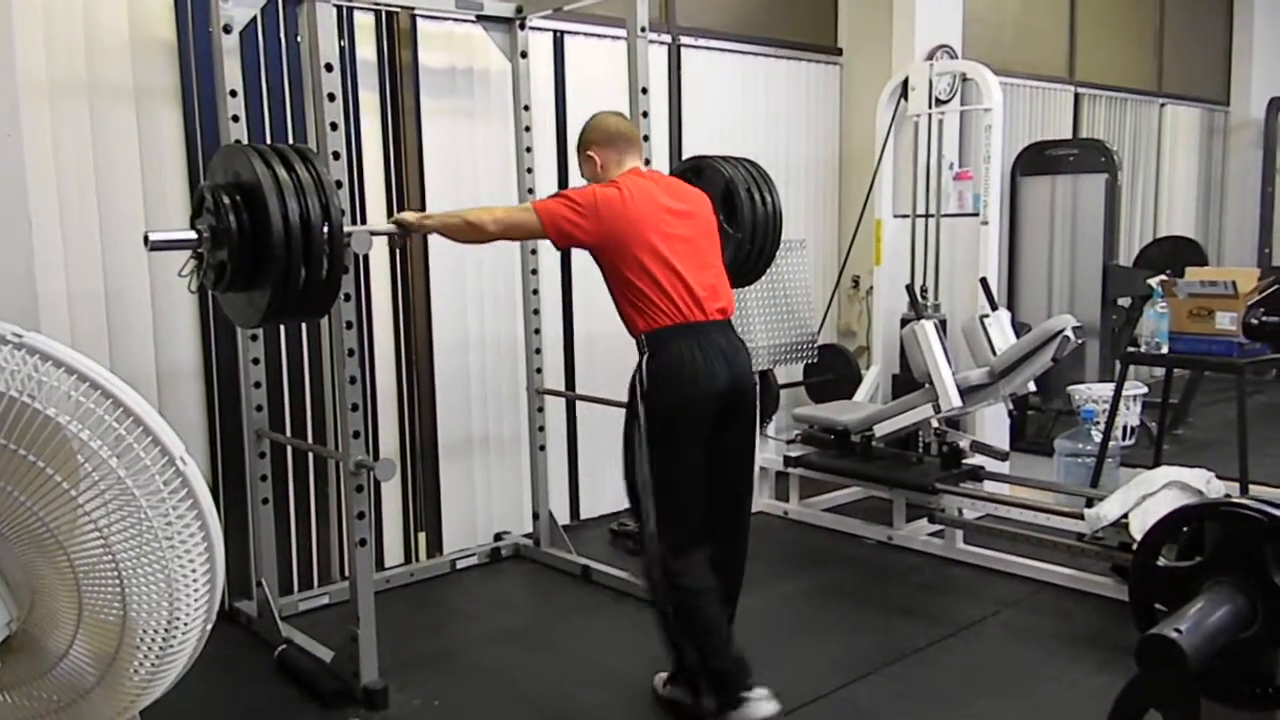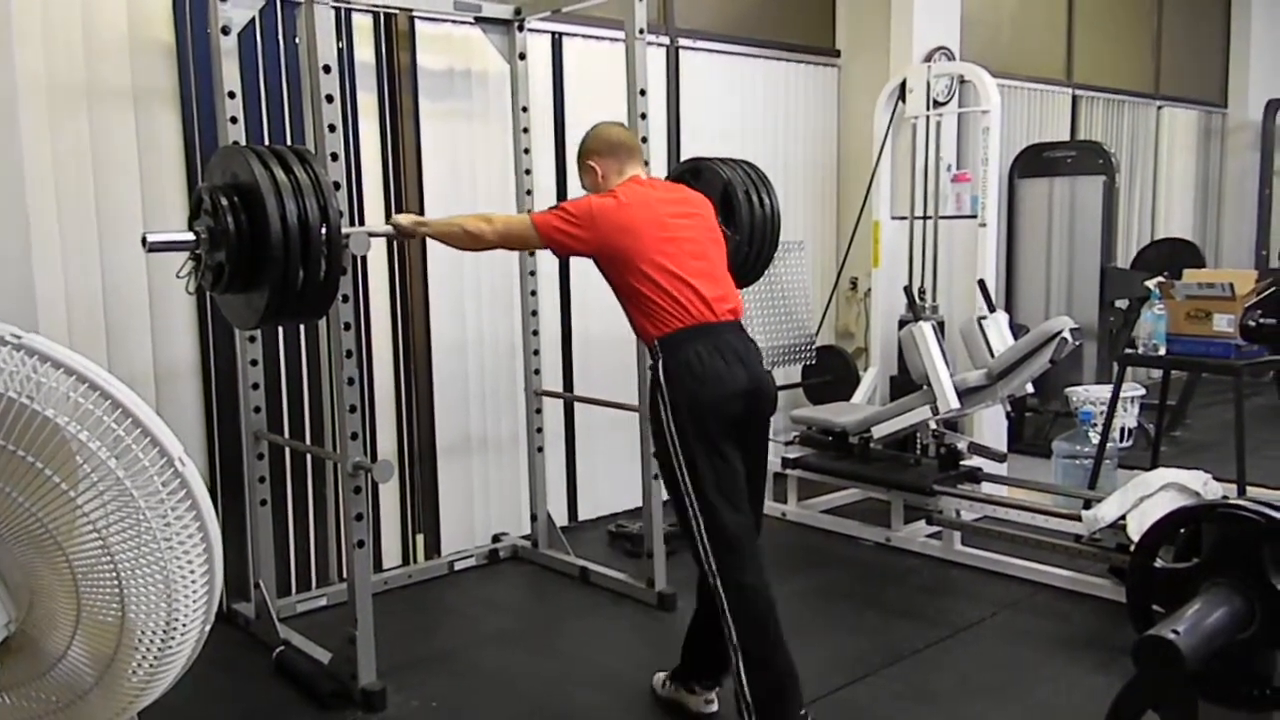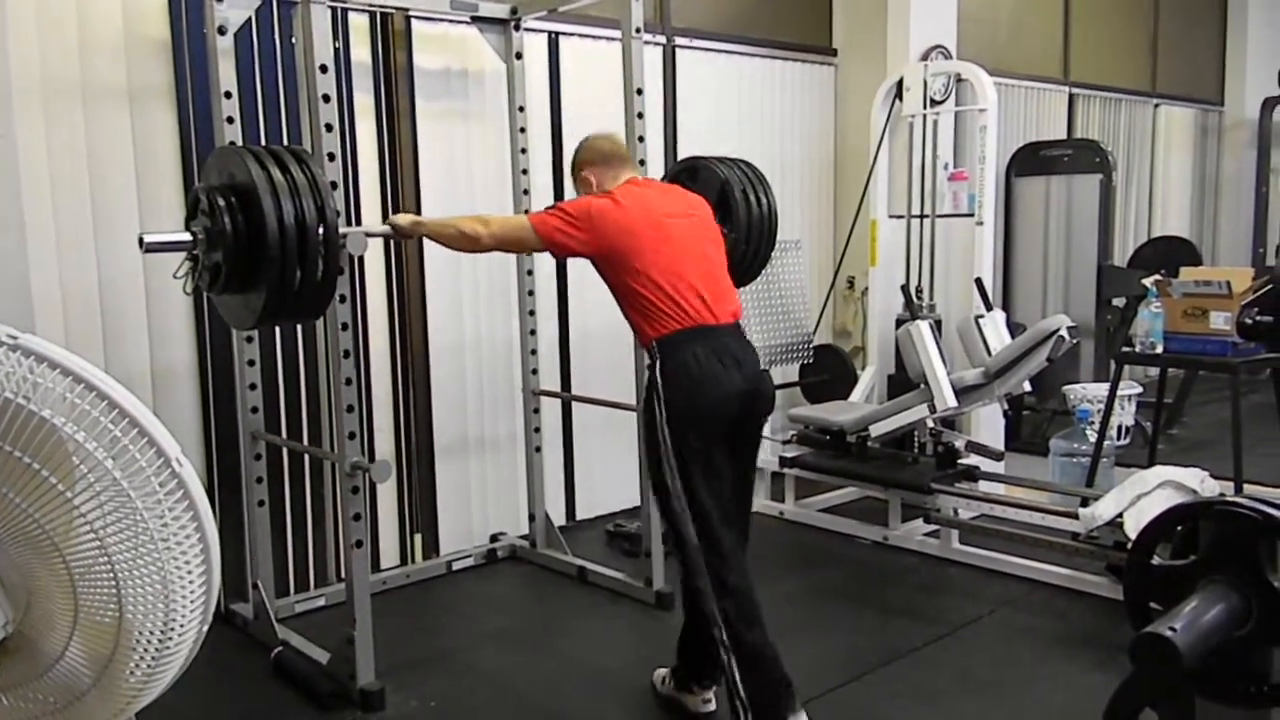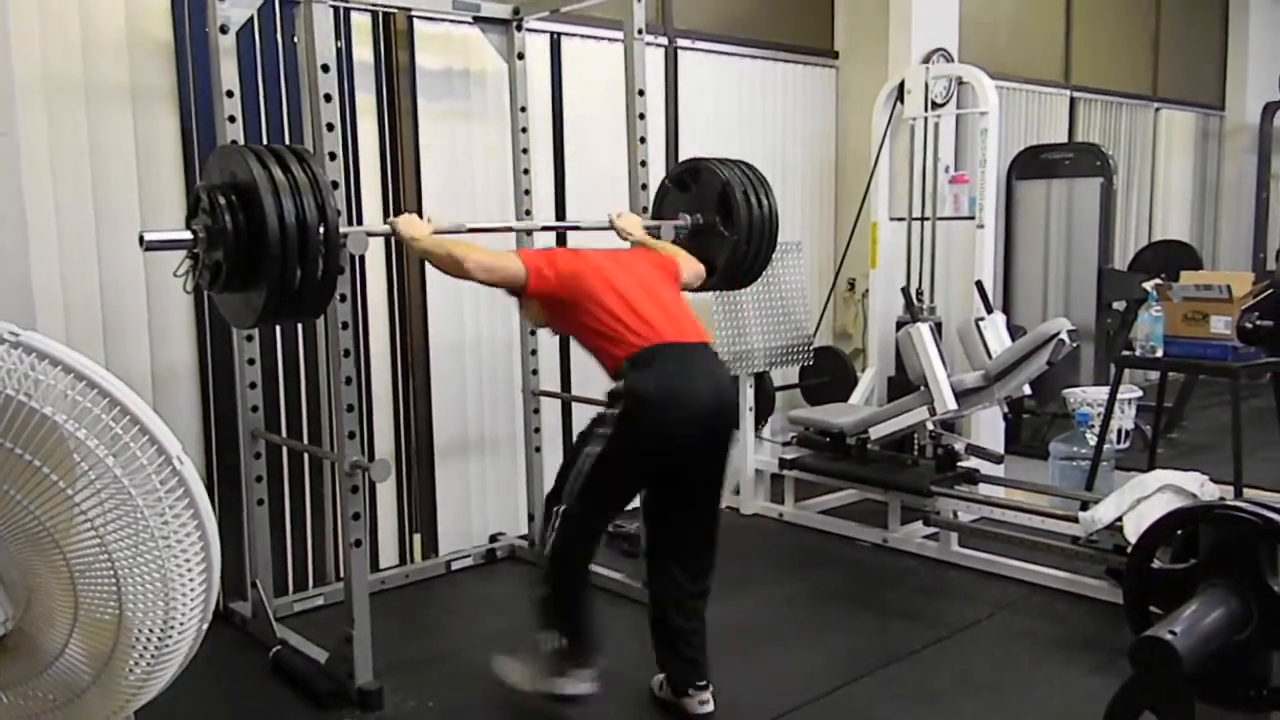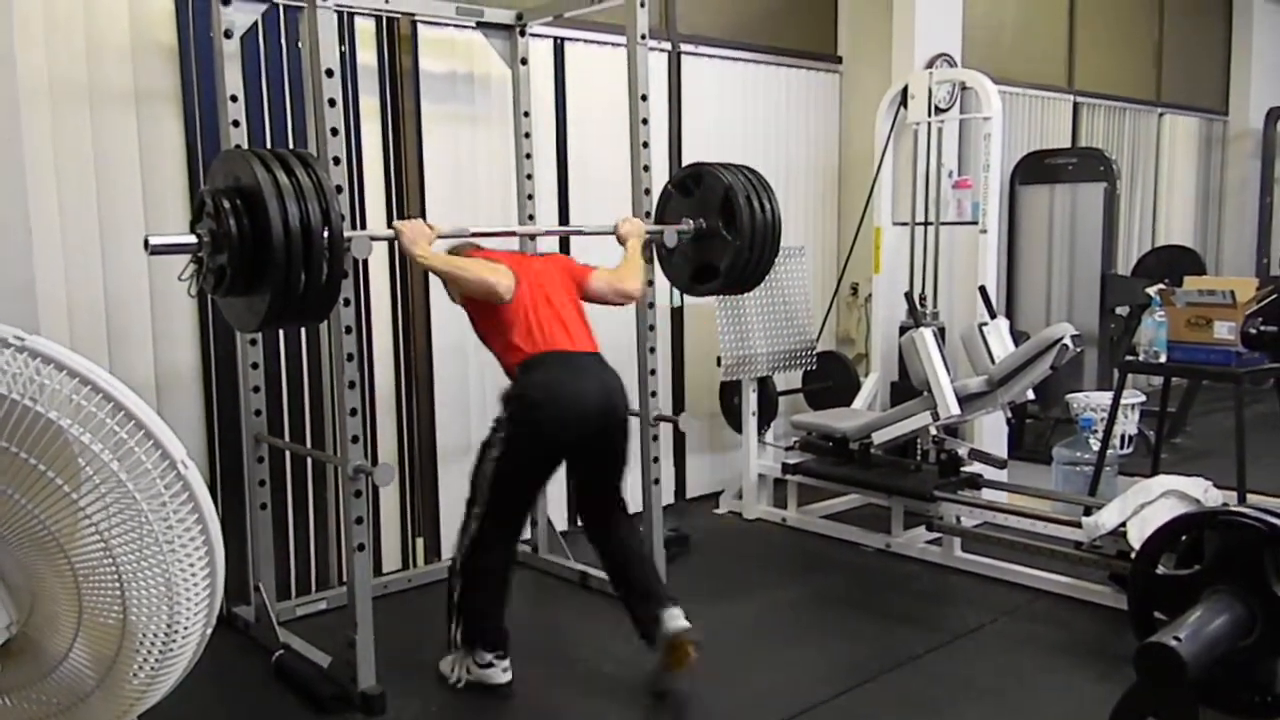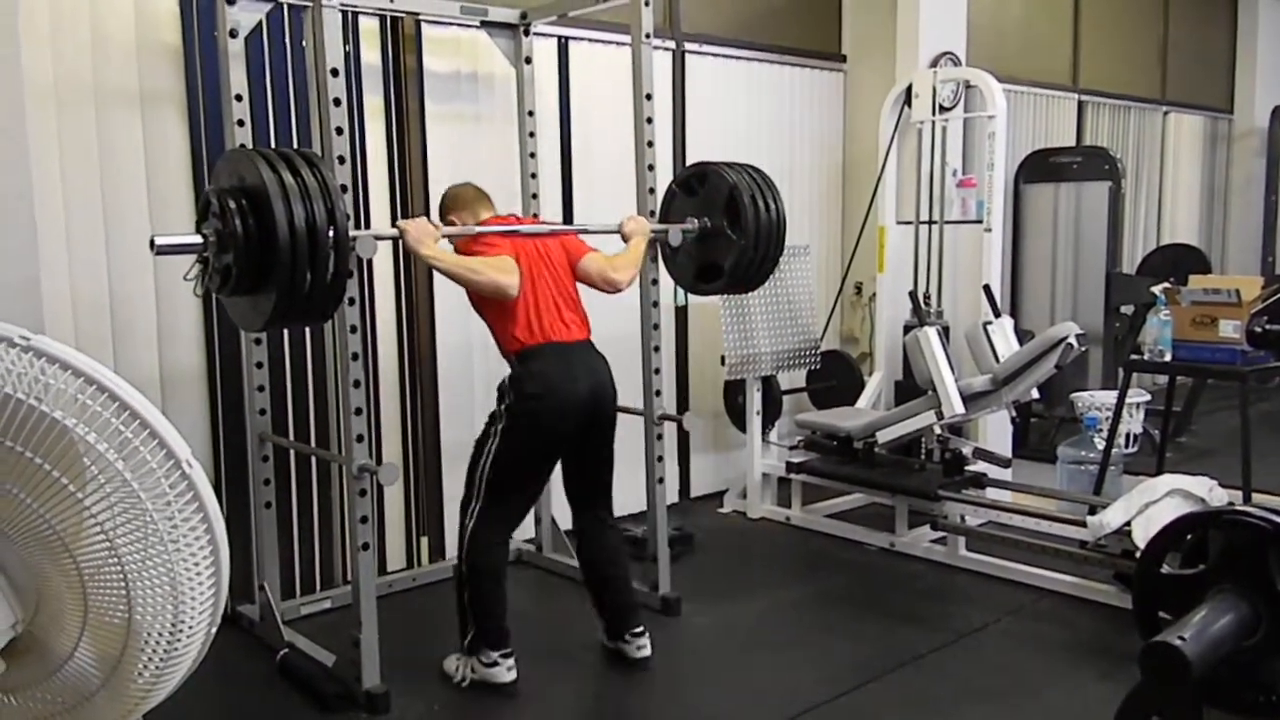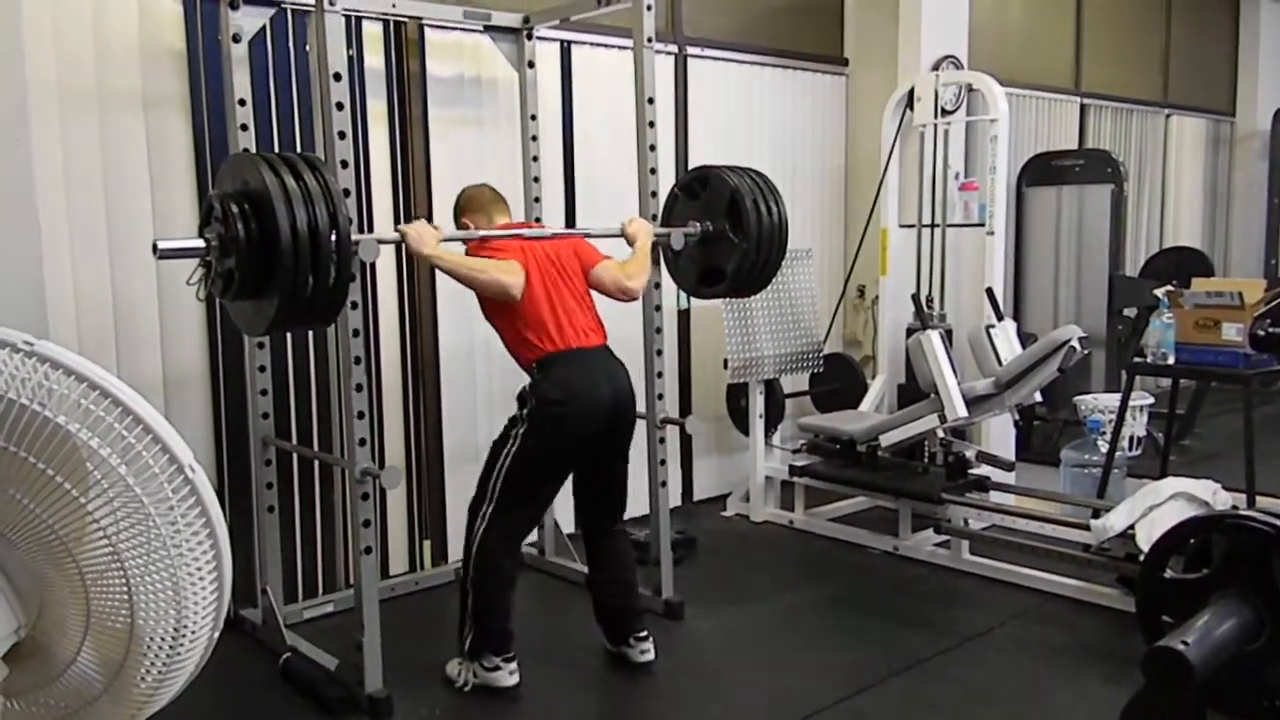
dt=0.3s
person 1, frame 1
left shoulder: (600, 203)
right shoulder: (694, 197)
left elbow: (490, 224)
left wrist: (422, 222)
left hip: (675, 367)
right hip: (731, 356)
left knee: (672, 545)
right knee: (722, 532)
person 1, frame 2
left shoulder: (600, 213)
right shoulder: (695, 201)
left elbow: (489, 232)
left wrist: (419, 224)
left hip: (692, 374)
right hip: (746, 362)
left knee: (727, 552)
right knee: (732, 539)
person 1, frame 3
left shoulder: (598, 213)
right shoulder: (691, 202)
left elbow: (486, 235)
left wrist: (417, 225)
left hip: (690, 375)
right hip: (745, 365)
left knee: (710, 552)
right knee: (719, 540)
person 1, frame 4
left shoulder: (550, 270)
right shoulder: (632, 258)
left elbow: (478, 264)
right elbow: (695, 270)
left wrist: (417, 238)
right wrist: (639, 237)
left hip: (658, 390)
right hip: (714, 383)
left knee: (570, 519)
right knee: (685, 543)
left ankle: (570, 663)
person 1, frame 5
left shoulder: (479, 273)
right shoulder: (554, 263)
left elbow: (500, 285)
right elbow: (627, 289)
left wrist: (421, 252)
right wrist: (633, 241)
left hip: (546, 395)
right hip: (603, 386)
left knee: (491, 523)
right knee: (606, 515)
left ankle: (483, 654)
right ankle: (662, 616)
person 1, frame 6
left shoulder: (477, 241)
right shoulder: (554, 234)
left elbow: (506, 285)
right elbow: (616, 277)
left wrist: (428, 249)
right wrist: (638, 238)
left hip: (543, 383)
right hip: (596, 374)
left knee: (486, 516)
right knee: (593, 508)
left ankle: (490, 653)
right ankle: (627, 630)
person 1, frame 7
left shoulder: (488, 248)
right shoulder: (567, 240)
left elbow: (509, 284)
right elbow: (630, 285)
left wrist: (429, 250)
right wrist: (643, 239)
left hip: (564, 390)
right hip: (614, 381)
left knee: (495, 521)
right knee: (604, 517)
left ankle: (492, 657)
right ankle: (631, 634)
